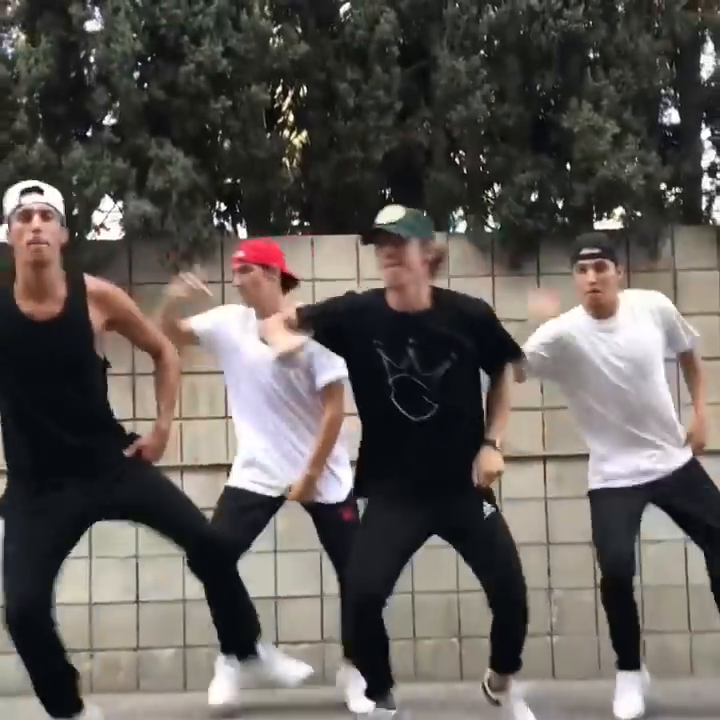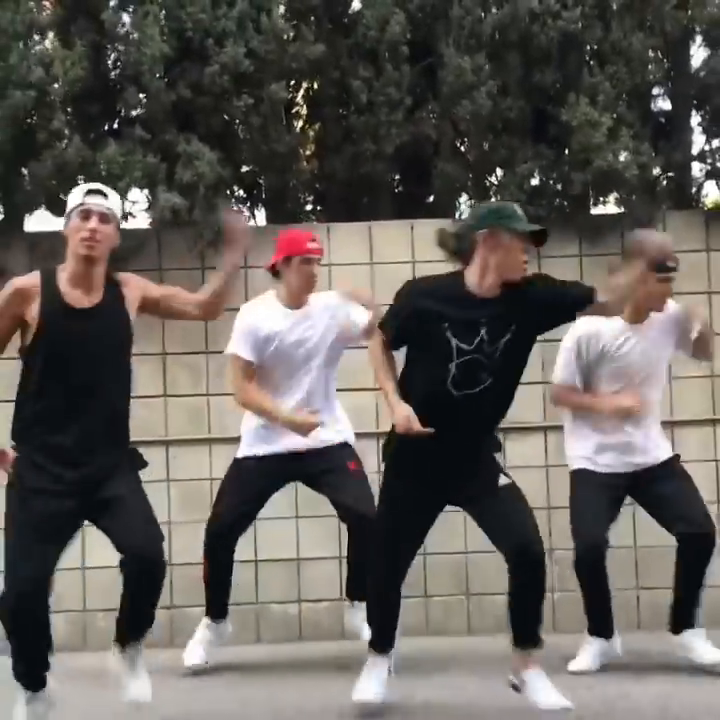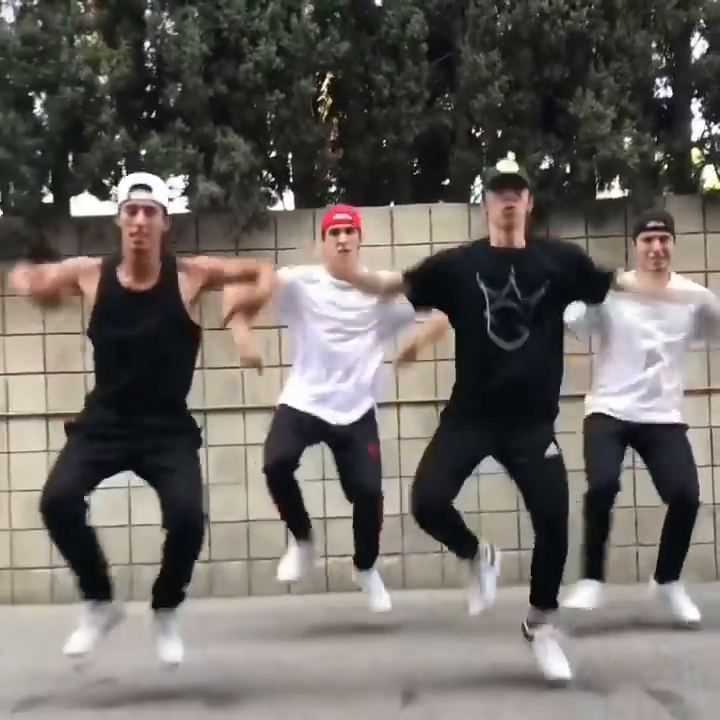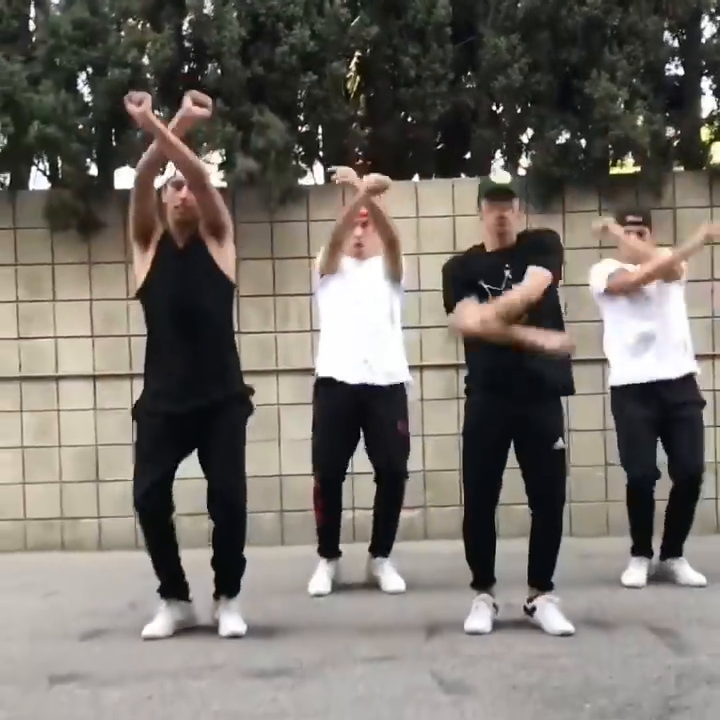
dt=0.4s
person 1, frame 1
left shoulder: (98, 296)
left elbow: (163, 351)
left wrist: (162, 424)
left hip: (111, 465)
left knee: (210, 545)
left ankle: (248, 651)
person 1, frame 2
left shoulder: (131, 291)
left elbow: (205, 307)
left wrist: (233, 254)
left hip: (110, 465)
left knee: (146, 559)
left ankle: (129, 646)
person 1, frame 3
left shoulder: (189, 274)
right shoulder: (89, 273)
left elbow: (261, 271)
right elbow: (38, 285)
left wrist: (258, 288)
right wrist: (27, 281)
left hip: (167, 430)
right hip: (104, 426)
left knee: (187, 515)
right knee: (59, 502)
left ankle: (166, 607)
right ankle: (99, 603)
person 1, frame 4
left shoulder: (217, 235)
right shoulder: (149, 240)
left elbow: (201, 176)
right elbow: (143, 180)
left wrist: (157, 127)
right wrist: (172, 128)
left hip: (222, 398)
right hip: (162, 400)
left knee: (228, 501)
right knee: (150, 502)
left ankle: (227, 598)
right ankle: (175, 600)
person 2, frame 1
left shoulder: (469, 314)
right shoulder: (355, 313)
left elbow: (503, 373)
right elbow: (280, 322)
left wrist: (492, 442)
right wrist: (281, 335)
left hip: (464, 487)
right hip: (394, 492)
left knee: (509, 594)
right knee: (361, 598)
person 2, frame 2
left shoulder: (533, 294)
right shoulder: (422, 296)
left elbow: (611, 301)
right elbow: (381, 344)
right wrist: (394, 403)
left hip: (477, 459)
right hip: (416, 460)
left knee: (528, 552)
right knee: (390, 565)
left ankle: (527, 667)
right ankle: (378, 658)
person 2, frame 3
left shoulder: (559, 257)
right shoulder: (456, 264)
left elbow: (620, 285)
right elbow: (390, 287)
left wrist: (677, 295)
right wrist: (344, 272)
left hip: (533, 419)
right hip: (471, 413)
left knee: (555, 519)
right knee: (427, 504)
left ankle: (541, 623)
right ankle: (477, 557)
person 2, frame 4
left shoulder: (542, 245)
right shoulder: (460, 267)
left elbow: (531, 290)
right elbow: (466, 324)
left wrist: (488, 315)
right wrist: (534, 337)
left hip: (541, 395)
right hip: (487, 399)
left knee: (548, 503)
right knee: (479, 504)
left ankle: (540, 595)
right ankle: (483, 595)
person 3, frame 1
right shoulder: (227, 322)
left elbow: (334, 410)
right elbow: (172, 334)
left wrist: (311, 475)
right wrist: (172, 300)
left hip: (323, 474)
right hip: (255, 472)
left knee: (352, 571)
left ankle: (352, 670)
right ankle: (232, 658)
person 3, frame 2
left shoulder: (336, 308)
right shoulder: (255, 314)
right elbow: (241, 387)
left wrist: (370, 306)
right wrist: (286, 417)
left hip: (327, 438)
right hip: (265, 443)
left knee: (363, 515)
right knee: (220, 530)
left ankle: (359, 605)
right ankle: (214, 622)
person 3, frame 3
right shoulder: (299, 280)
left elbow: (439, 318)
right elbow: (235, 292)
left wrist: (416, 342)
right wrist: (241, 331)
left hip: (355, 407)
right hip: (302, 401)
left knee: (368, 493)
right knee: (277, 465)
left ankle: (366, 568)
right ankle: (301, 540)
person 3, frame 4
left shoulder: (388, 271)
right shoulder: (331, 268)
left elbow: (392, 239)
right elbow: (338, 234)
left wrist: (372, 198)
right wrist: (361, 194)
left hip: (386, 384)
right hip: (334, 384)
left knee: (393, 474)
right knee: (327, 476)
left ankle: (381, 559)
right ankle: (327, 560)
person 4, frame 1
left shoulder: (654, 307)
right shoulder: (562, 333)
right elbow: (512, 368)
right wrist: (539, 318)
left hip: (674, 461)
right hip: (614, 475)
right knee: (616, 570)
right ankle: (630, 675)
person 4, frame 2
left shoulder: (671, 316)
right shoulder: (589, 331)
right elbow: (559, 392)
right wrist: (608, 403)
left hip: (653, 455)
right hip: (595, 461)
right knee: (588, 550)
right ankle: (601, 638)
person 4, frame 3
right shoulder: (608, 292)
right elbow: (565, 325)
left hip: (664, 416)
right hip: (610, 410)
left knee: (685, 498)
right knee: (601, 485)
left ankle: (668, 582)
right ankle: (591, 579)
person 4, frame 4
left shoulder: (670, 269)
right shoulder: (604, 272)
left elbow: (668, 264)
right elbow: (639, 277)
left wrist: (621, 235)
left hip: (679, 379)
right hip: (631, 385)
right knee: (641, 476)
left ankle: (672, 556)
right ankle: (640, 556)
